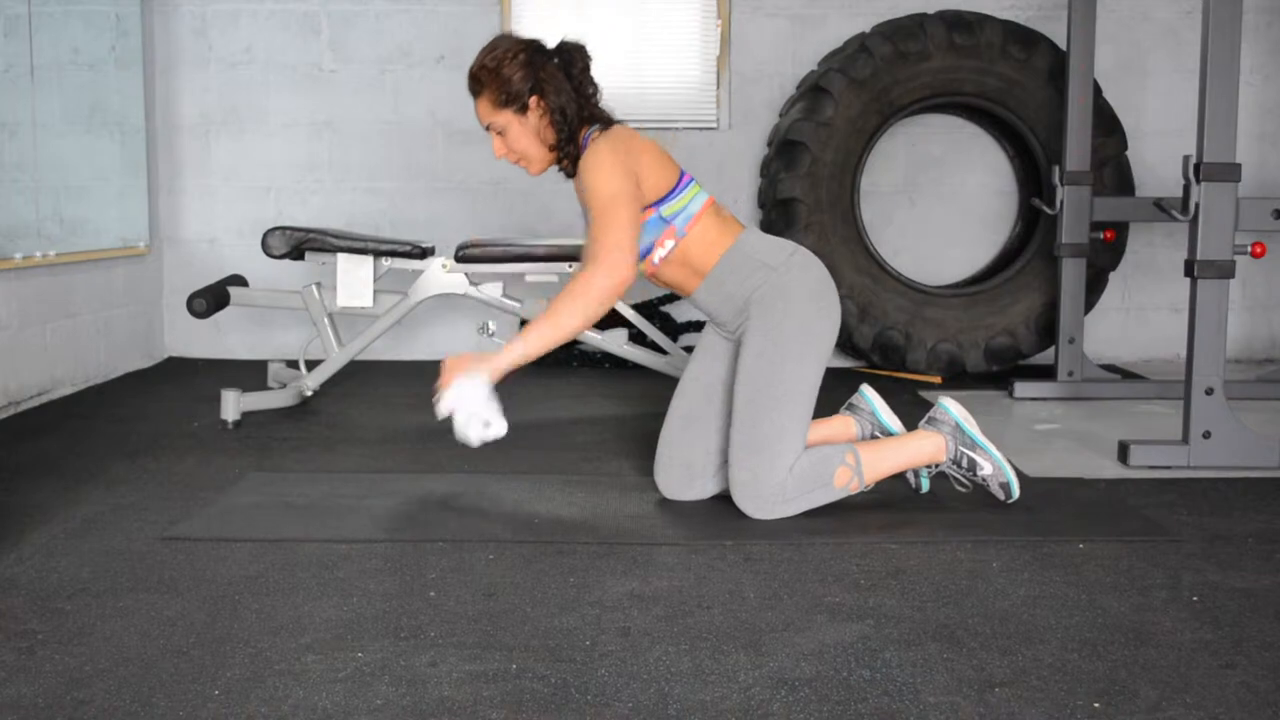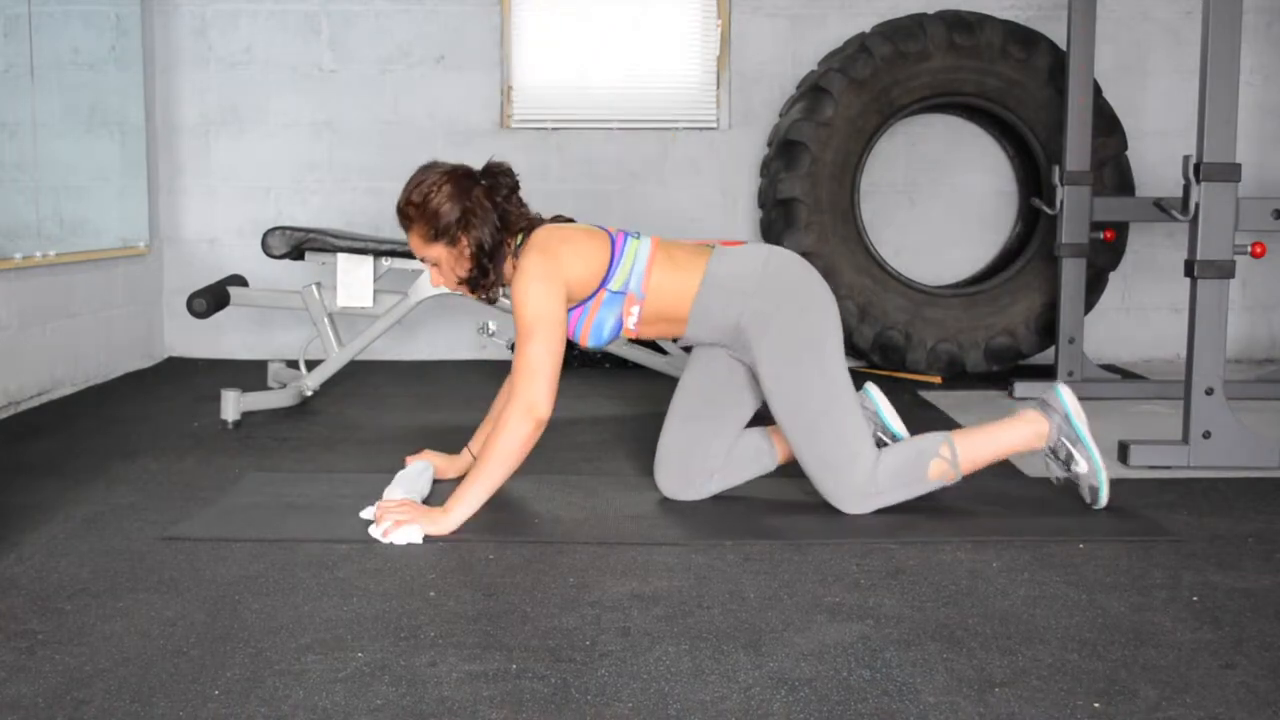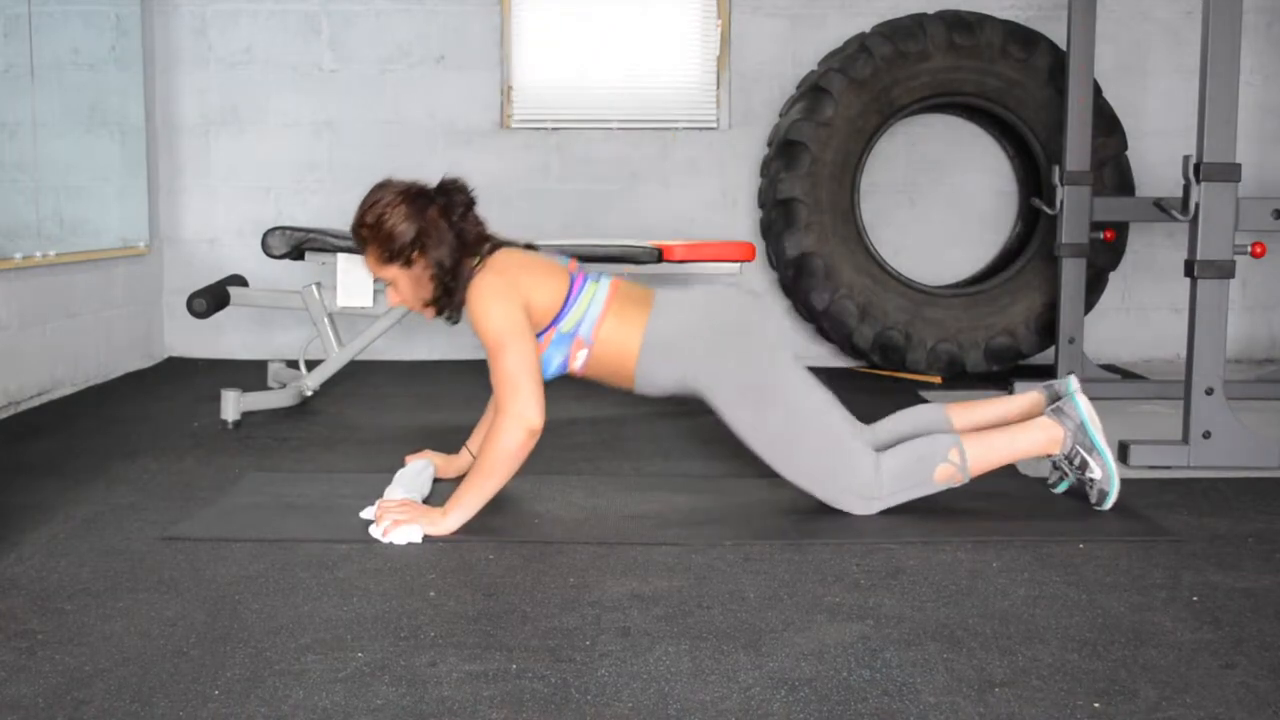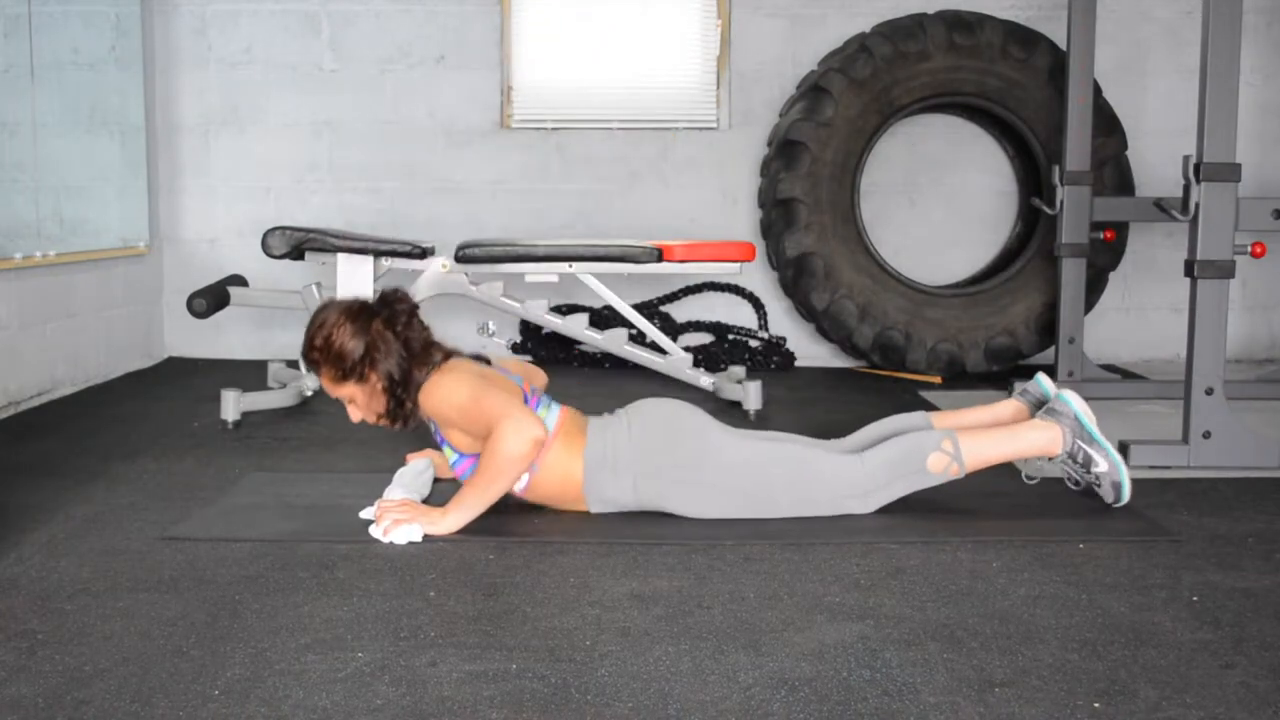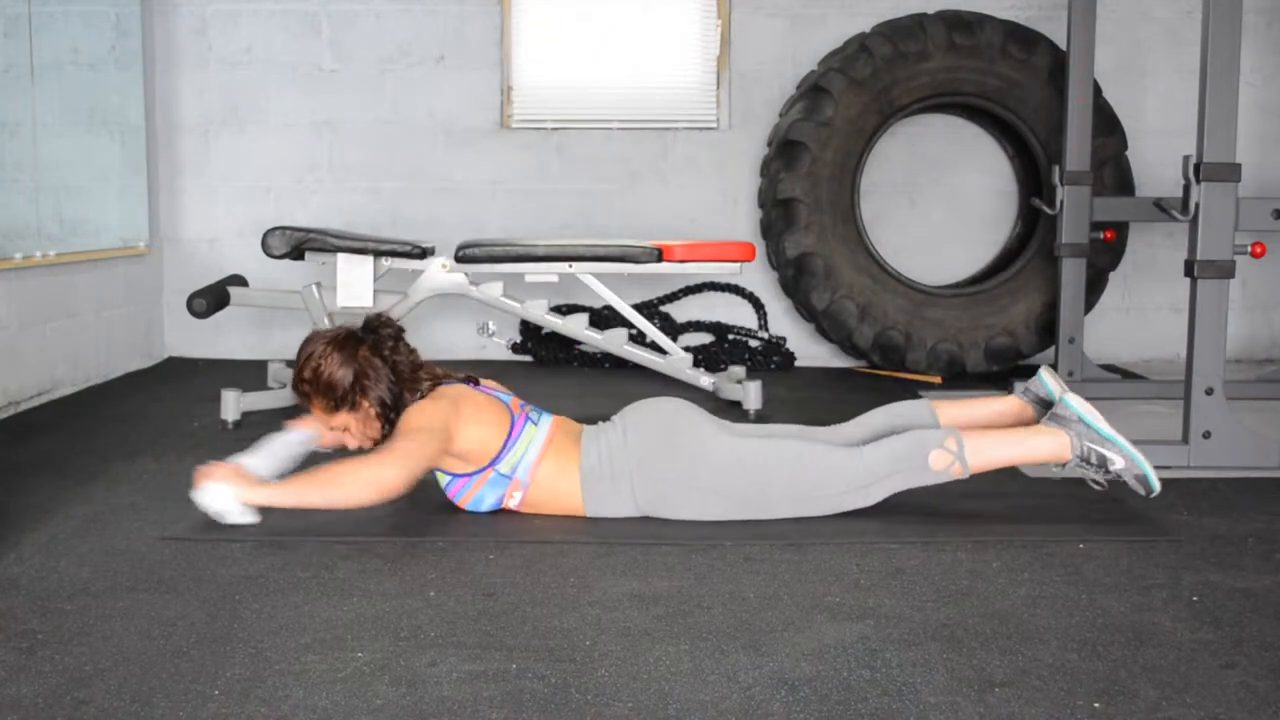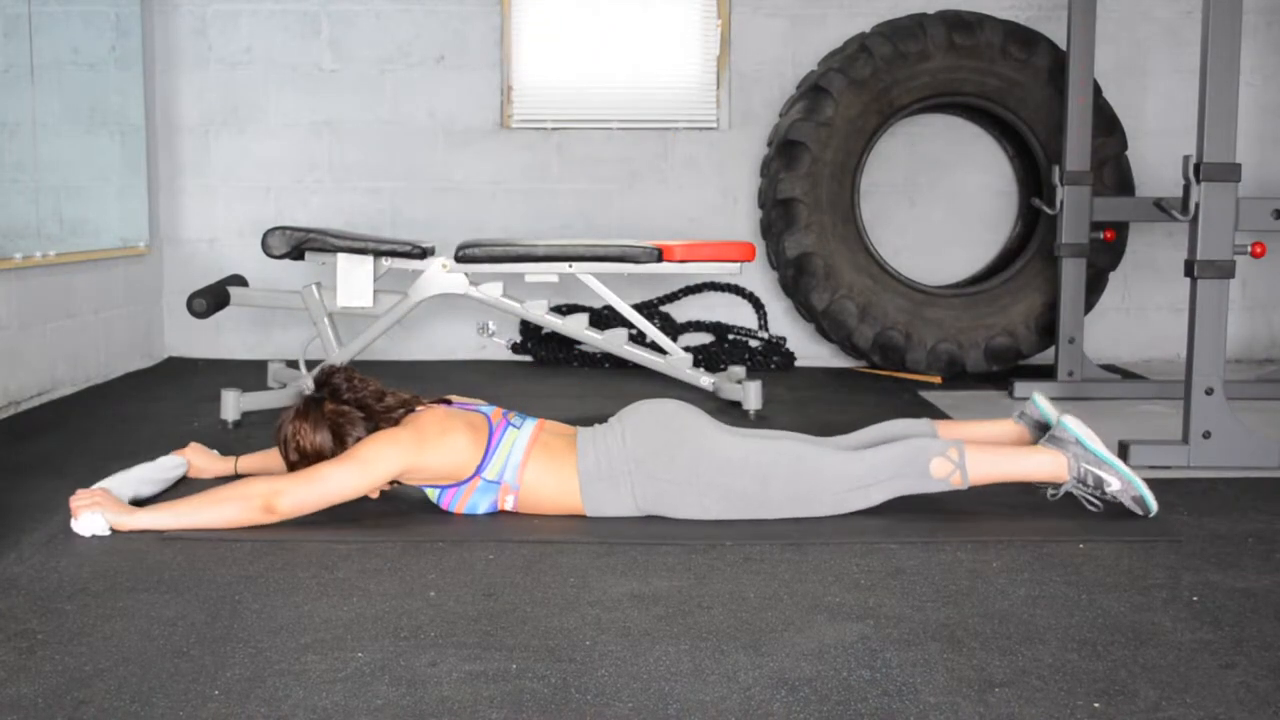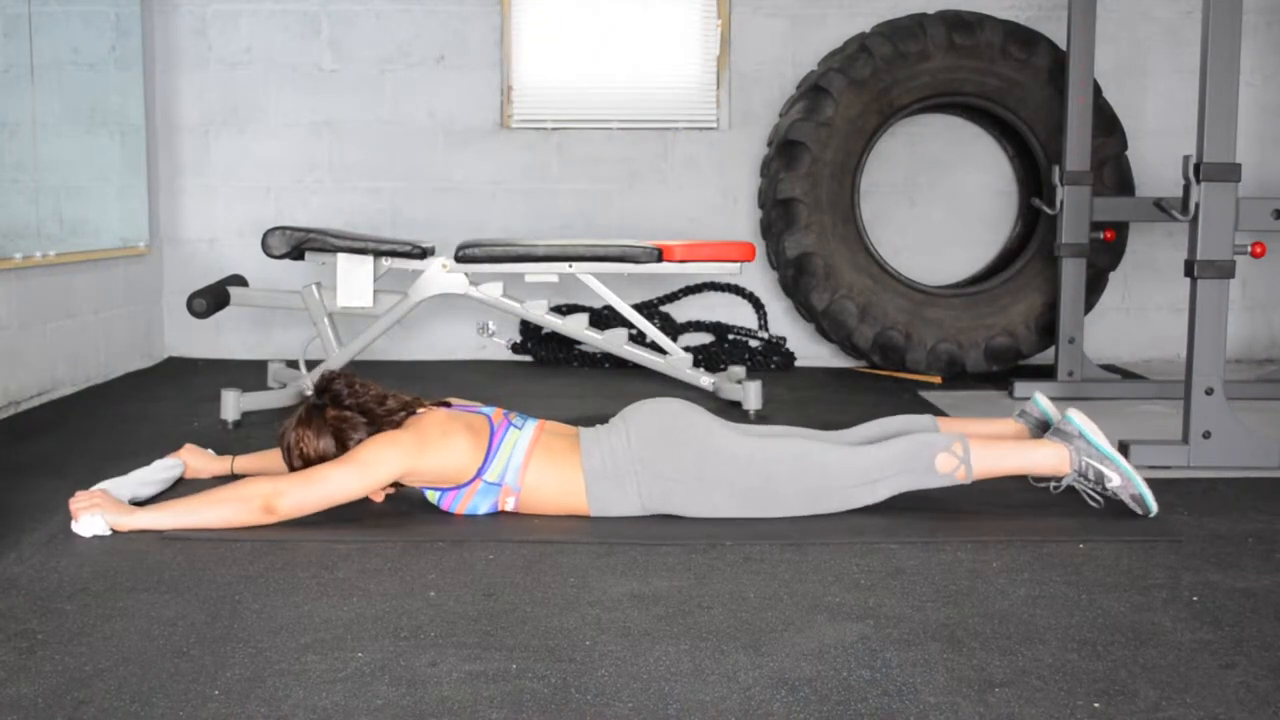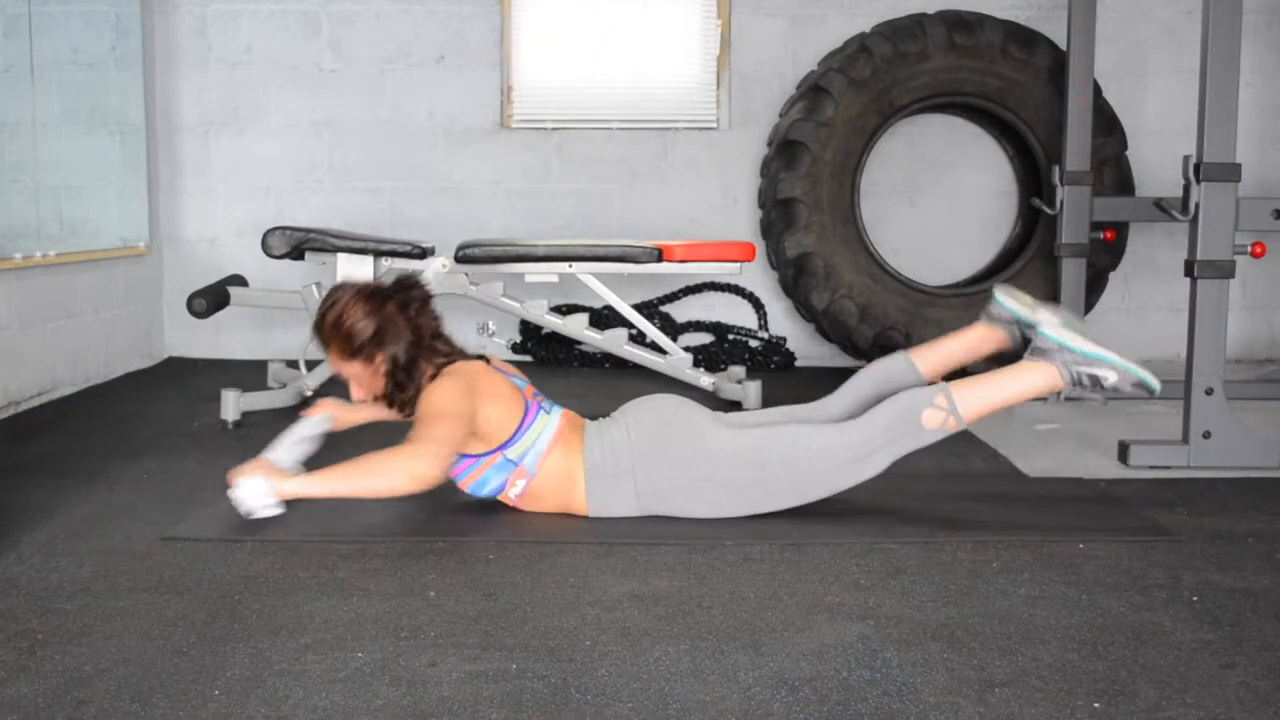
dt=0.5s
person 1, frame 1
left shoulder: (603, 155)
right shoulder: (594, 164)
left elbow: (613, 274)
right elbow: (594, 290)
left wrist: (506, 356)
right wrist: (509, 355)
left hip: (787, 295)
right hip: (745, 315)
left knee: (761, 495)
right knee: (681, 482)
left ankle: (940, 439)
right ankle: (852, 425)
person 1, frame 2
left shoulder: (535, 266)
right shoulder: (534, 252)
left elbow: (532, 407)
right elbow: (526, 375)
left wrist: (451, 512)
right wrist: (466, 458)
left hip: (778, 303)
right hip: (747, 311)
left knee: (854, 492)
right knee: (680, 480)
left ankle: (1041, 424)
right ankle: (846, 419)
person 1, frame 3
left shoulder: (486, 288)
right shoulder: (494, 269)
left elbow: (523, 420)
right elbow: (523, 370)
left wrist: (450, 513)
right wrist: (464, 454)
left hip: (721, 342)
right hip: (714, 325)
left knee: (867, 488)
right knee: (858, 449)
left ankle: (1056, 433)
right ankle: (1042, 402)
person 1, frame 4
left shoulder: (437, 392)
right shoulder: (449, 371)
left elbow: (524, 430)
left wrist: (450, 515)
right wrist: (460, 460)
left hip: (658, 464)
right hip: (655, 435)
left knee: (861, 484)
right knee: (846, 455)
left ankle: (1051, 435)
right ankle: (1025, 406)
person 1, frame 5
left shoulder: (426, 417)
right shoulder: (443, 388)
left elbow: (382, 479)
left wrist: (253, 488)
right wrist: (334, 423)
left hip: (662, 469)
right hip: (657, 436)
left knee: (870, 477)
right knee: (850, 442)
left ankle: (1066, 445)
right ankle: (1028, 405)
person 1, frame 6
left shoulder: (403, 445)
right shoulder: (410, 414)
left elbow: (276, 504)
right elbow: (310, 454)
left wrist: (127, 516)
right wrist: (217, 461)
left hip: (653, 469)
right hip: (653, 439)
left knee: (859, 478)
right knee: (847, 456)
left ankle: (1062, 461)
right ankle: (1026, 428)
person 1, frame 7
left shoulder: (406, 447)
right shoulder: (406, 419)
left elbow: (276, 503)
right elbow: (312, 453)
left wrist: (129, 516)
right wrist: (217, 459)
left hip: (658, 466)
right hip: (655, 440)
left knee: (874, 476)
right knee: (850, 448)
left ankle: (1065, 457)
right ankle: (1030, 425)
person 1, frame 8
left shoulder: (445, 392)
right shoulder: (457, 365)
left elbow: (423, 467)
left wrist: (293, 479)
right wrist: (356, 414)
left hip: (659, 468)
right hip: (656, 434)
left knee: (866, 447)
right knee: (839, 416)
left ankle: (1052, 372)
right ankle: (1001, 326)
